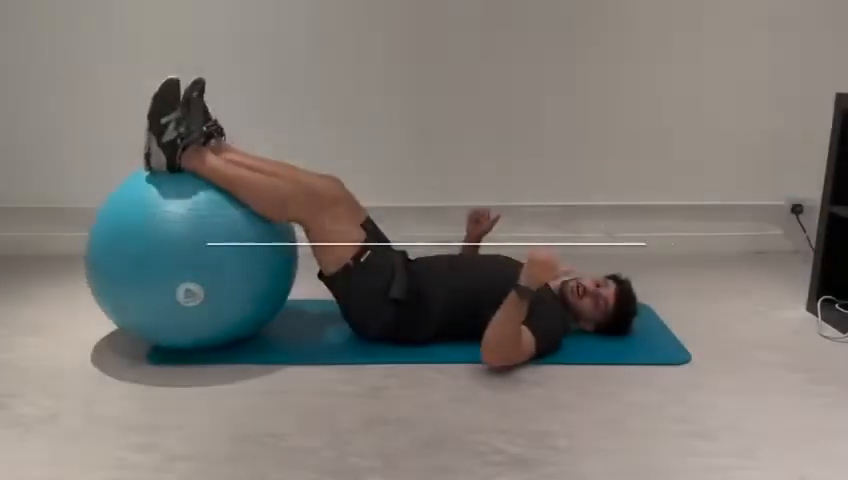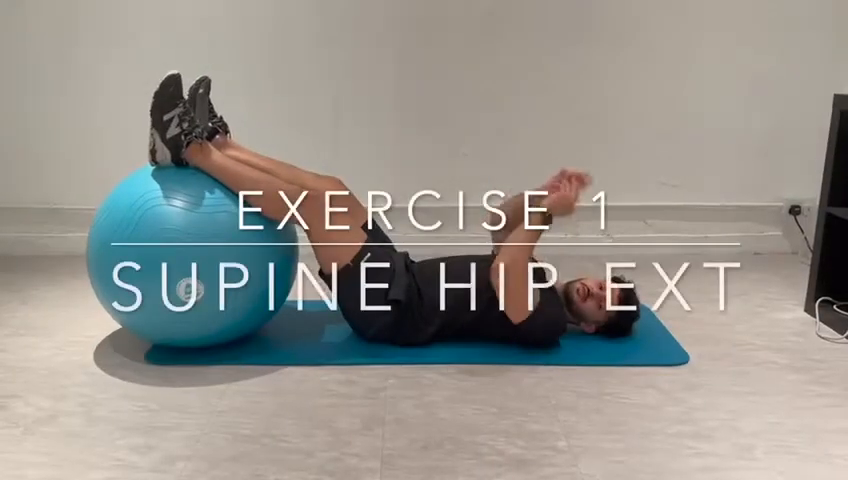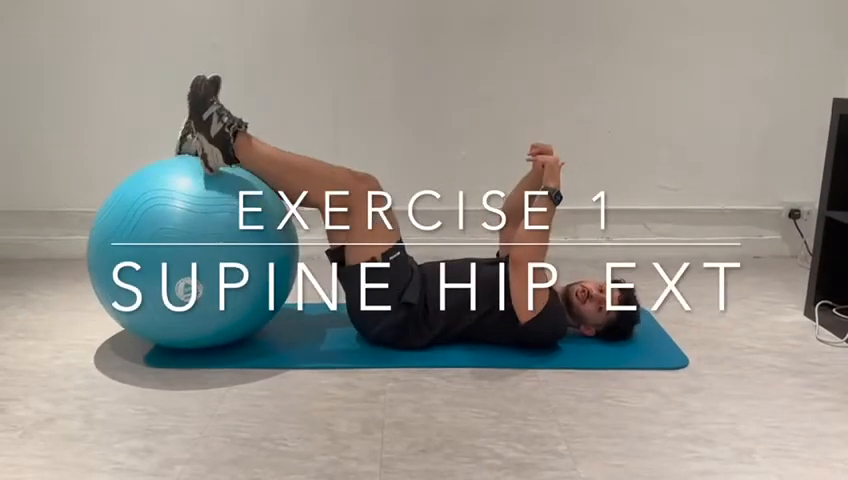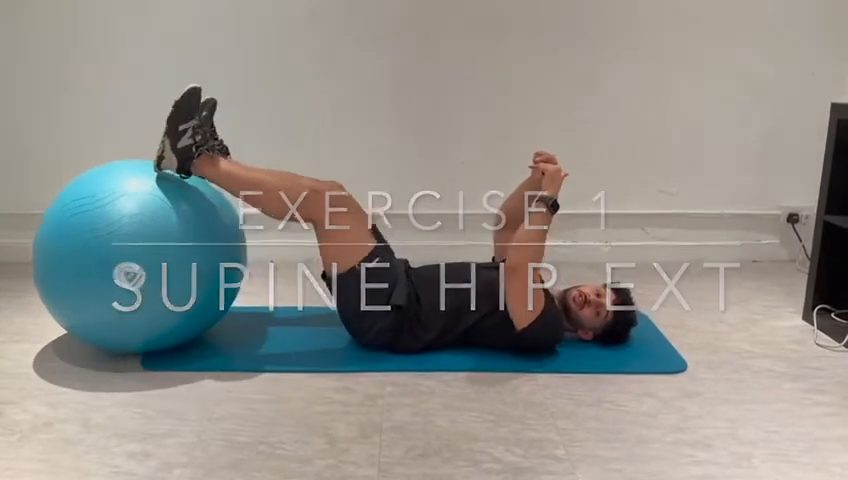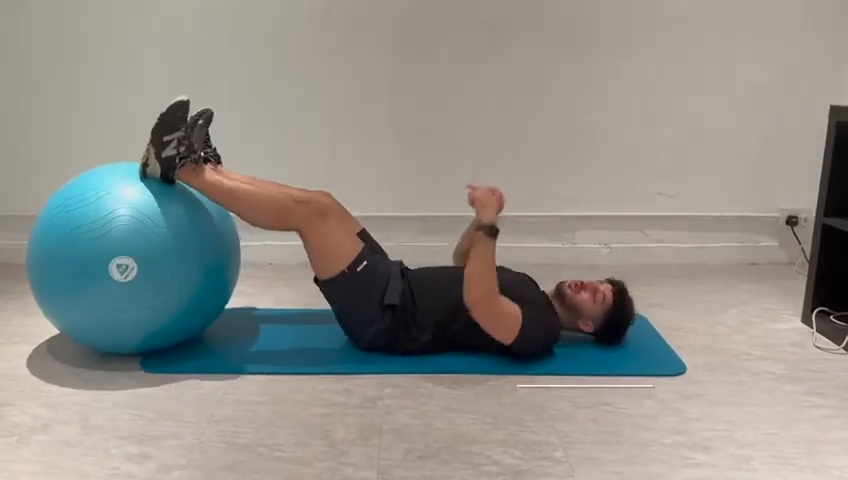
dt=1s
person 1, frame 1
left shoulder: (549, 324)
right shoulder: (542, 294)
left elbow: (495, 353)
left wrist: (525, 288)
right wrist: (474, 240)
left hip: (391, 309)
right hip: (402, 276)
left knee: (317, 201)
right knee: (325, 189)
left ankle: (186, 155)
right ankle: (212, 146)
person 1, frame 2
left shoulder: (546, 322)
right shoulder: (539, 281)
left elbow: (501, 272)
right elbow: (502, 222)
left wrist: (544, 215)
right wrist: (548, 199)
left hip: (392, 310)
right hip: (402, 279)
left knee: (316, 203)
right knee: (329, 190)
left ankle: (190, 149)
right ankle: (214, 141)
person 1, frame 3
left shoulder: (548, 324)
right shoulder: (541, 293)
left elbow: (525, 258)
right elbow: (511, 221)
left wrist: (551, 194)
right wrist: (536, 175)
left hip: (393, 312)
right hip: (393, 291)
left knee: (362, 188)
right knee: (331, 191)
left ankle: (234, 142)
right ankle: (226, 150)
person 1, frame 4
left shoulder: (543, 328)
right shoulder: (536, 295)
left elbow: (517, 265)
right elbow: (506, 228)
left wrist: (548, 202)
right wrist: (536, 182)
left hip: (388, 316)
right hip: (397, 287)
left knee: (325, 200)
right knee: (331, 194)
left ankle: (198, 160)
right ankle: (215, 159)
person 1, frame 5
left shoulder: (537, 333)
right shoulder: (533, 295)
left elbow: (476, 302)
right elbow: (462, 257)
left wrist: (489, 225)
right wrist: (481, 221)
left hip: (386, 319)
right hip: (397, 288)
left knee: (310, 210)
right knee: (318, 202)
left ankle: (183, 169)
right ankle: (209, 168)
